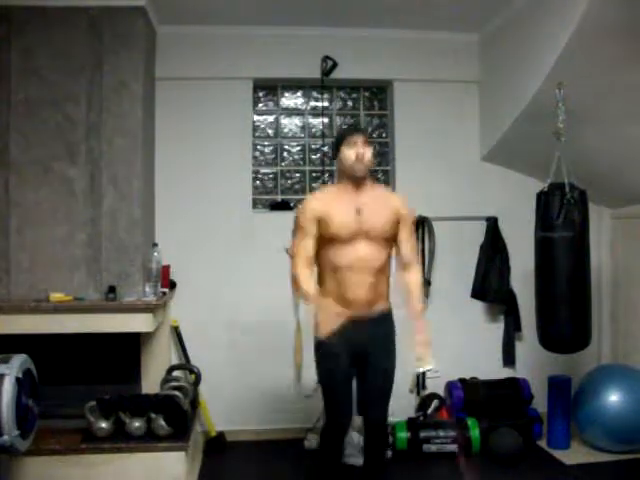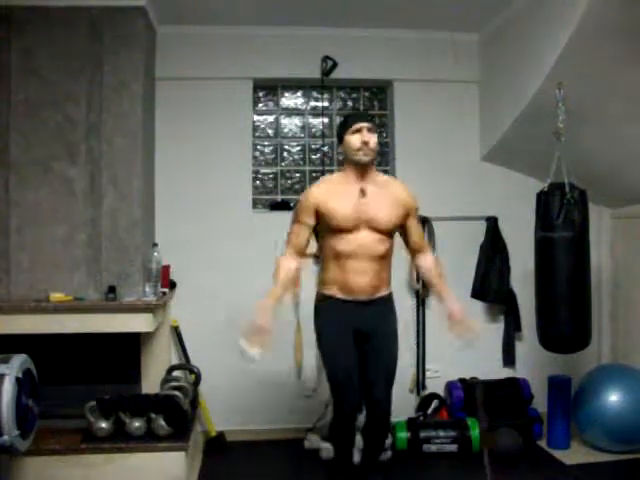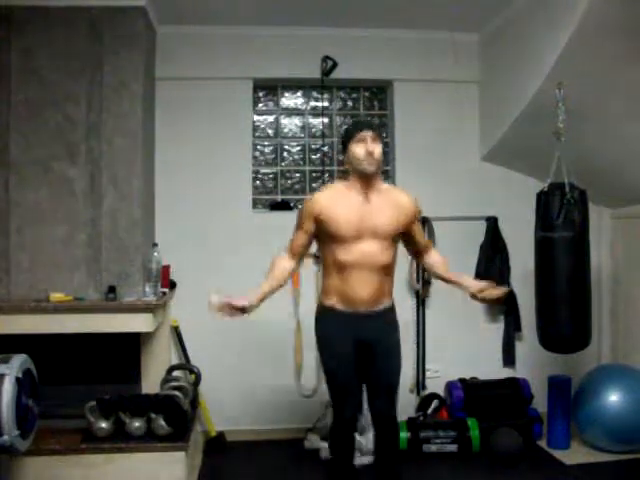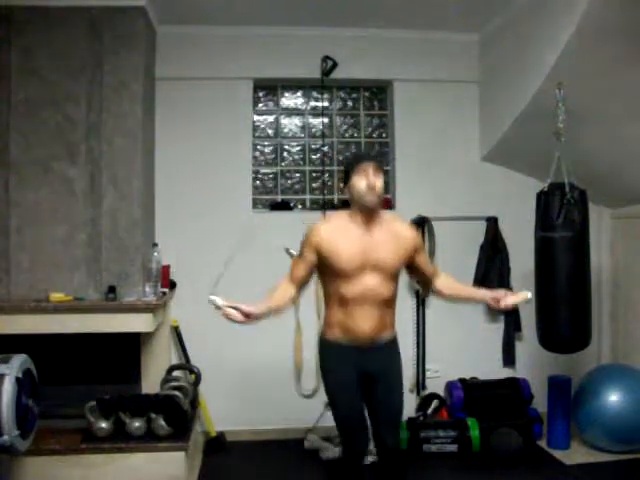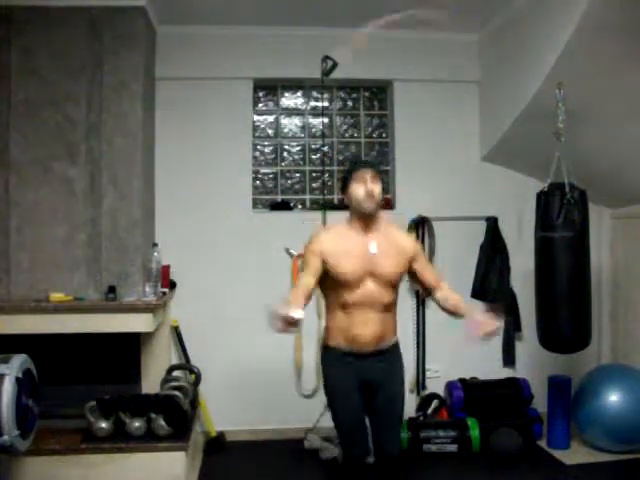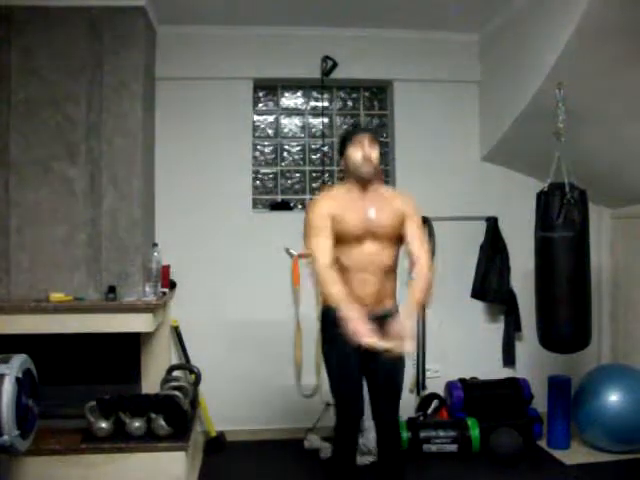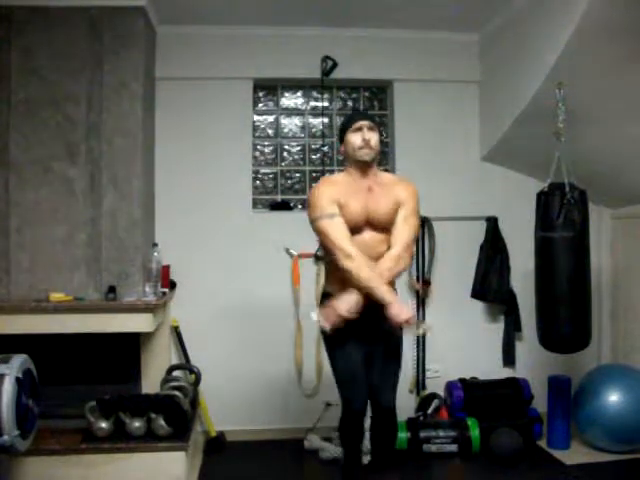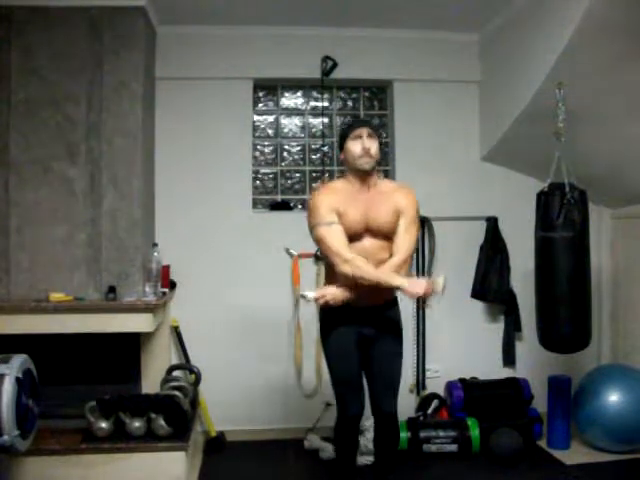
dt=0.1s
person 1, frame 1
left shoulder: (395, 206)
right shoulder: (315, 206)
left elbow: (410, 270)
right elbow: (301, 267)
left wrist: (419, 326)
right wrist: (321, 309)
left hip: (379, 324)
right hip: (333, 325)
left knee: (376, 420)
right knee: (338, 419)
person 1, frame 2
left shoulder: (400, 195)
right shoulder: (318, 194)
left elbow: (422, 253)
right elbow: (292, 255)
left wrist: (447, 299)
right wrist: (269, 304)
left hip: (381, 309)
right hip: (333, 310)
left knee: (379, 405)
right knee: (347, 405)
left ankle: (371, 469)
person 1, frame 3
left shoulder: (404, 205)
right shoulder: (321, 202)
left elbow: (426, 253)
right elbow: (290, 256)
left wrist: (467, 283)
right wrist: (257, 297)
left hip: (383, 322)
right hip: (335, 322)
left knee: (386, 415)
right knee: (346, 415)
person 1, frame 4
left shoulder: (405, 235)
right shoulder: (322, 233)
left elbow: (433, 279)
right elbow: (292, 284)
left wrist: (483, 295)
right wrist: (260, 311)
left hip: (384, 351)
right hip: (338, 352)
left knee: (389, 443)
right knee: (355, 443)
person 1, frame 5
left shoulder: (404, 243)
right shoulder: (324, 242)
left elbow: (438, 288)
right elbow: (299, 296)
left wrist: (472, 314)
right wrist: (290, 312)
left hip: (387, 358)
right hip: (341, 360)
left knee: (392, 449)
right knee: (356, 452)
person 1, frame 6
left shoulder: (402, 205)
right shoulder: (324, 205)
left elbow: (422, 264)
right elbow: (324, 267)
left wrist: (409, 313)
right wrist: (352, 317)
left hip: (386, 326)
right hip: (339, 324)
left knee: (388, 419)
right knee: (350, 417)
person 1, frame 7
left shoulder: (402, 190)
right shoulder: (326, 190)
left elbow: (401, 252)
right elbow: (344, 254)
left wrist: (358, 296)
right wrist: (390, 298)
left hip: (382, 310)
right hip: (339, 312)
left knee: (384, 402)
right knee: (354, 402)
person 1, frame 8
left shoulder: (402, 197)
right shoulder: (325, 198)
left elbow: (400, 261)
right elbow: (342, 262)
left wrist: (343, 291)
right wrist: (404, 285)
left hip: (383, 316)
right hip: (341, 318)
left knee: (386, 410)
right knee: (350, 410)
